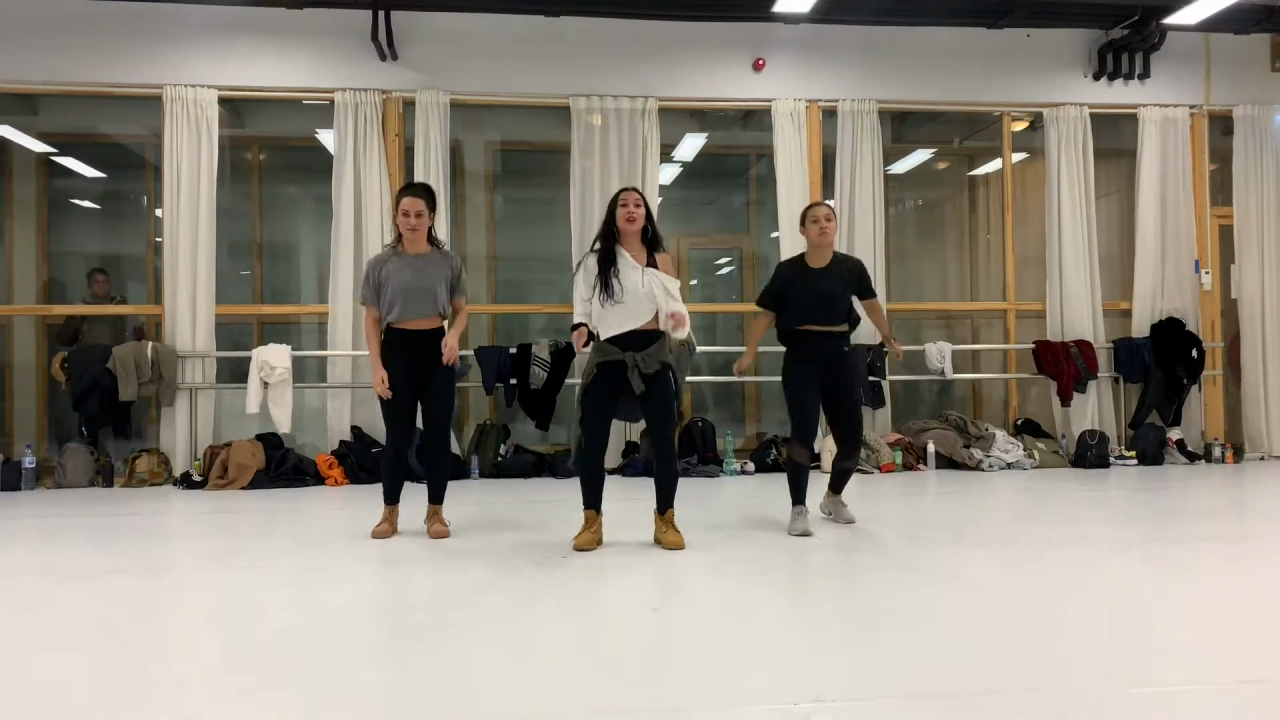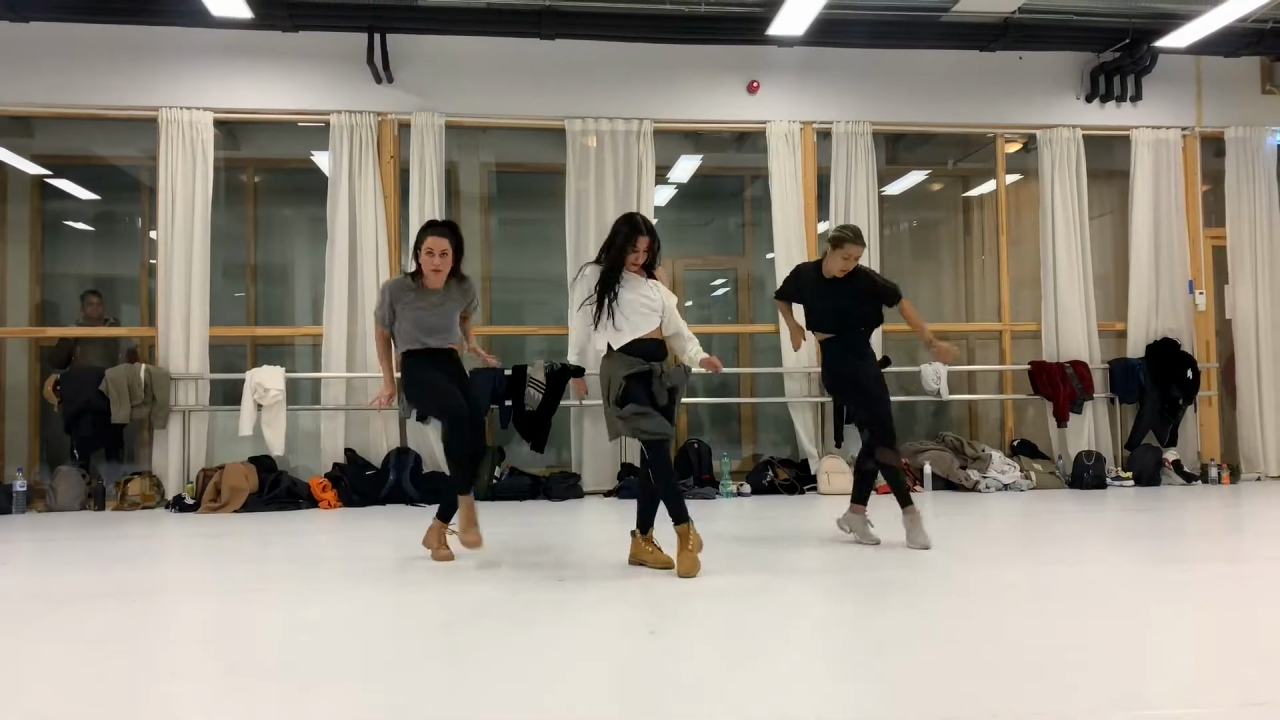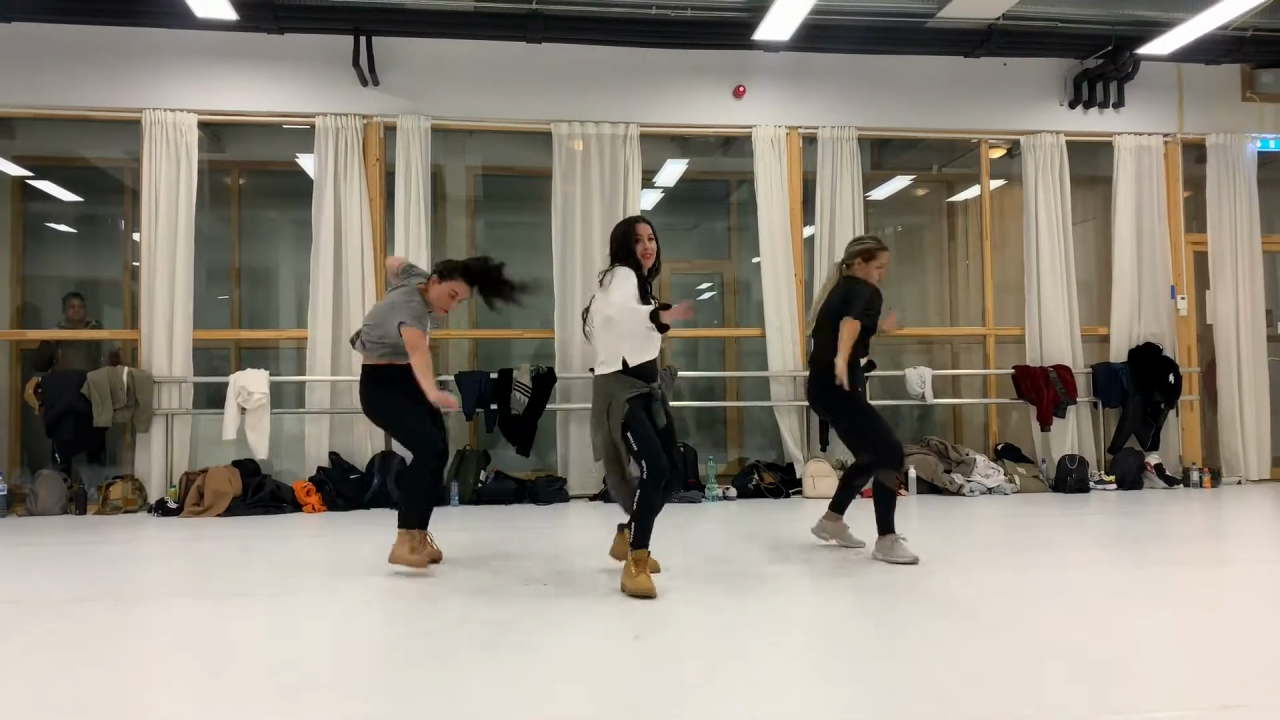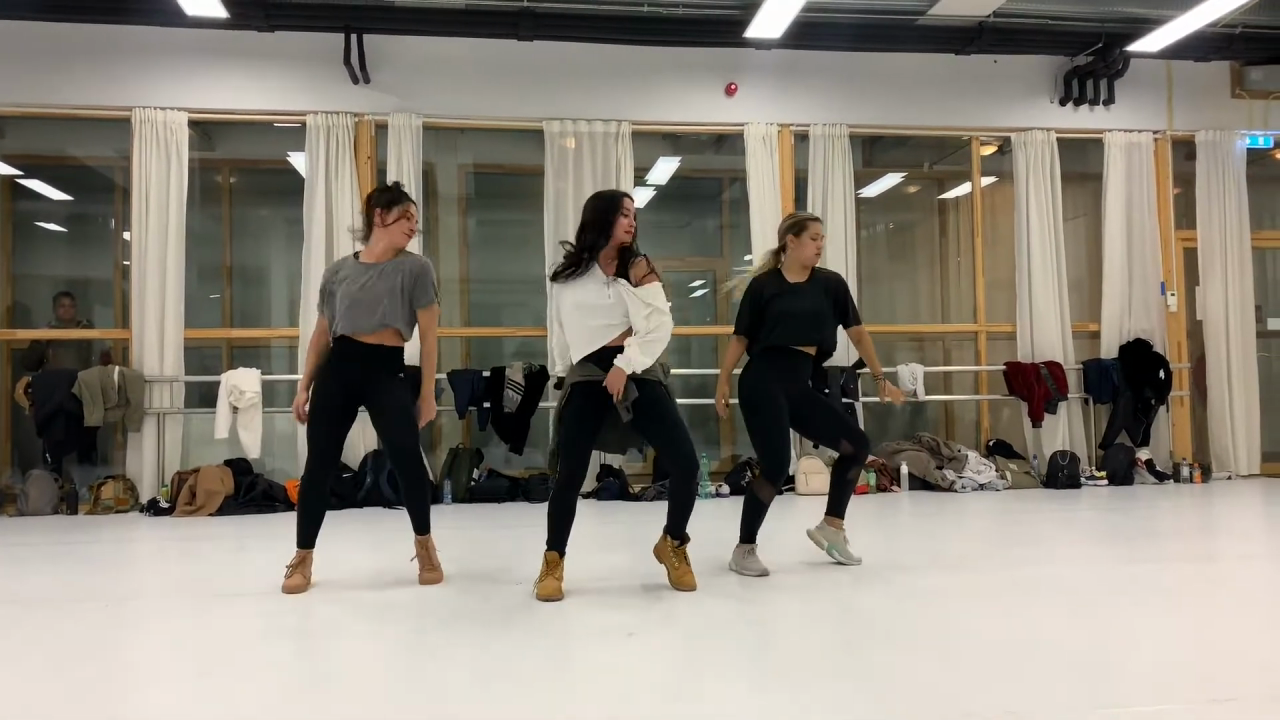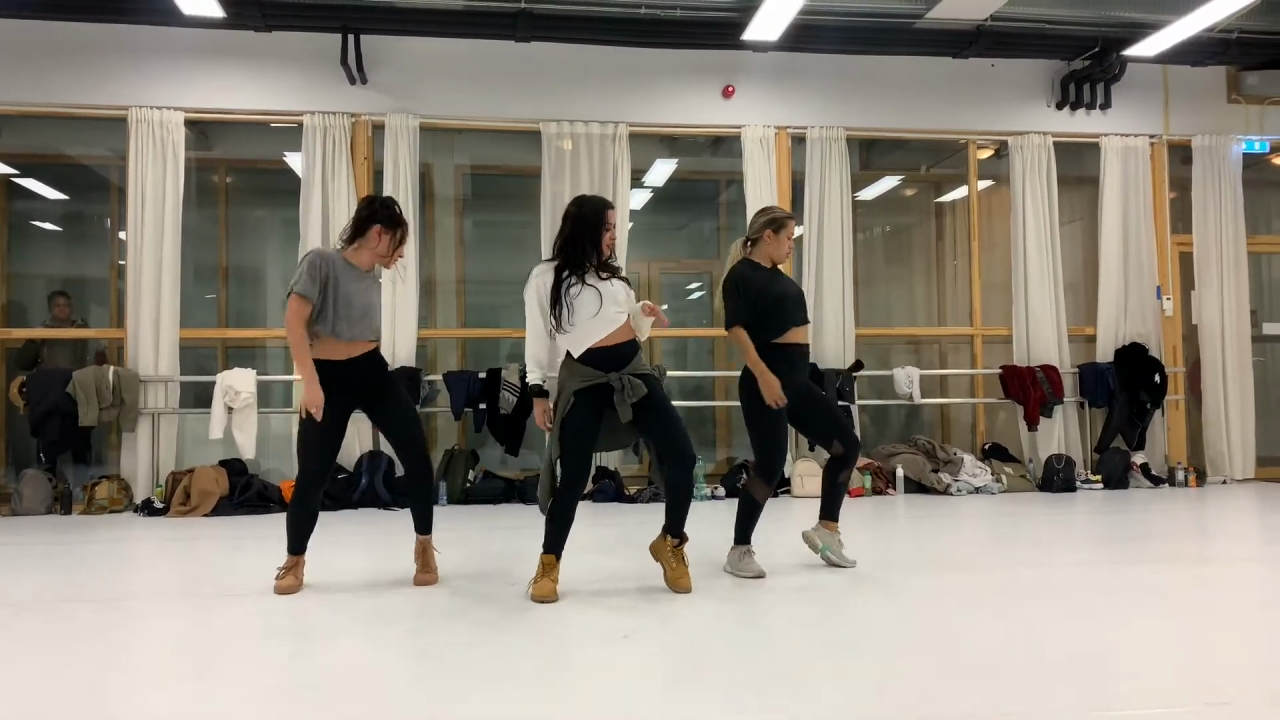
dt=1s
person 1, frame 1
left shoulder: (661, 261)
right shoulder: (595, 260)
left elbow: (674, 314)
right elbow: (582, 305)
left wrist: (678, 317)
right wrist: (581, 328)
left hip: (652, 354)
right hip: (608, 354)
left knee: (664, 440)
right knee: (592, 441)
left ankle: (665, 520)
right ankle: (592, 521)
person 1, frame 2
left shoulder: (655, 281)
right shoulder: (594, 277)
left elbow: (674, 326)
right elbow: (581, 327)
left wrist: (699, 356)
right wrist: (577, 370)
left hip: (658, 368)
right hip: (623, 368)
left knee: (655, 453)
right knee: (657, 445)
left ankle: (643, 540)
right ankle: (685, 532)
person 1, frame 3
left shoulder: (644, 286)
right shoulder: (621, 277)
left elbow: (593, 320)
right elbow: (621, 310)
right wrist: (661, 317)
left hip: (647, 387)
right hip: (619, 389)
left knee: (666, 471)
right knee: (655, 470)
left ankle: (628, 537)
right ankle: (635, 562)
person 1, frame 4
left shoulder: (638, 266)
right shoulder: (568, 274)
left elbow: (658, 328)
right elbow: (561, 332)
left wrist: (626, 366)
right wrist: (563, 379)
left hip: (638, 372)
right hip: (587, 376)
left knee: (685, 463)
right knee: (570, 474)
left ankle: (672, 545)
right ankle: (553, 562)
person 1, frame 5
left shoulder: (610, 271)
right shoulder: (546, 277)
right elbow: (538, 337)
left wrist: (645, 312)
right wrist: (538, 390)
left hip: (633, 369)
right hip: (583, 378)
left knee: (682, 455)
right knee: (573, 478)
left ankle: (671, 543)
right ankle: (549, 563)
person 2, frame 1
left shoulder: (448, 261)
right shoulder: (380, 263)
left elbow: (460, 310)
right elbow: (372, 321)
left wrist: (455, 335)
right wrist: (376, 367)
left hip: (436, 352)
right hip: (397, 350)
left knee: (437, 434)
right knee: (398, 436)
left ankle: (435, 512)
right ankle: (390, 513)
person 2, frame 2
left shoulder: (463, 286)
right shoulder: (395, 289)
right elbow: (383, 336)
left wrist: (473, 346)
right wrist: (389, 384)
left hip: (453, 366)
right hip: (419, 367)
left knee: (475, 449)
right knee: (457, 411)
left ankle: (438, 530)
right ankle: (465, 504)
person 2, frame 3
left shoulder: (415, 281)
right shoulder: (410, 305)
left elbow: (394, 263)
right elbow: (417, 350)
right wrist: (431, 391)
left hip: (406, 383)
right hip: (381, 386)
left knee: (438, 452)
right knee: (428, 449)
left ankle: (418, 535)
right ankle: (406, 541)
person 2, frame 4
left shoulder: (416, 268)
right shoulder: (338, 271)
left elbow: (428, 333)
right elbow: (323, 332)
left wrist: (427, 392)
right wrist: (304, 387)
left hip: (387, 370)
right hip: (339, 367)
left knee: (408, 458)
right knee: (319, 464)
left ankle: (424, 547)
right ankle: (303, 559)
person 2, frame 5
left shoulder: (372, 282)
right shoulder: (320, 262)
right elbow: (294, 323)
right wrist: (310, 381)
left hip: (374, 373)
right hip: (328, 378)
left knee: (417, 456)
right knee: (312, 475)
left ankle: (424, 547)
right ankle: (294, 563)
person 3, frame 1
left shoulder: (850, 267)
right shoulder: (788, 270)
left elbow: (870, 302)
right elbow: (767, 313)
left wrist: (888, 339)
right wrist: (750, 353)
left hip: (840, 353)
right hip: (801, 355)
left knee: (851, 438)
right knee: (804, 430)
left ankle: (833, 497)
right ankle: (799, 509)
person 3, frame 2
left shoulder: (864, 278)
right shoulder: (805, 274)
left elbow: (902, 304)
right elbow: (781, 298)
left wrist: (932, 342)
right wrist: (793, 325)
left hip: (864, 357)
right hip: (838, 361)
left knee: (876, 435)
right knee: (883, 427)
left ankle: (855, 514)
right ankle: (909, 512)
person 3, frame 3
left shoulder: (841, 291)
right shoulder: (866, 291)
right elbow: (850, 322)
left wrist: (881, 329)
right wrist: (841, 359)
left hip: (830, 387)
right hip: (835, 390)
left knee: (872, 456)
right knee: (890, 452)
left ankle: (832, 520)
right ankle: (887, 539)
person 3, frame 4
left shoulder: (830, 283)
right shoulder: (763, 285)
left elbow: (856, 331)
right elbow: (741, 336)
left wrist: (879, 378)
right wrist: (723, 381)
left hip: (799, 386)
right hip: (762, 382)
left knee: (856, 444)
right knee: (776, 466)
left ankle: (831, 527)
right ankle: (744, 549)
person 3, frame 5
left shoulder: (775, 273)
right shoulder: (740, 274)
right elbow: (736, 330)
right wrist: (761, 374)
left hip: (797, 377)
right hip: (766, 378)
left knee: (846, 445)
right knee: (771, 464)
left ankle: (826, 531)
right ankle: (740, 550)
